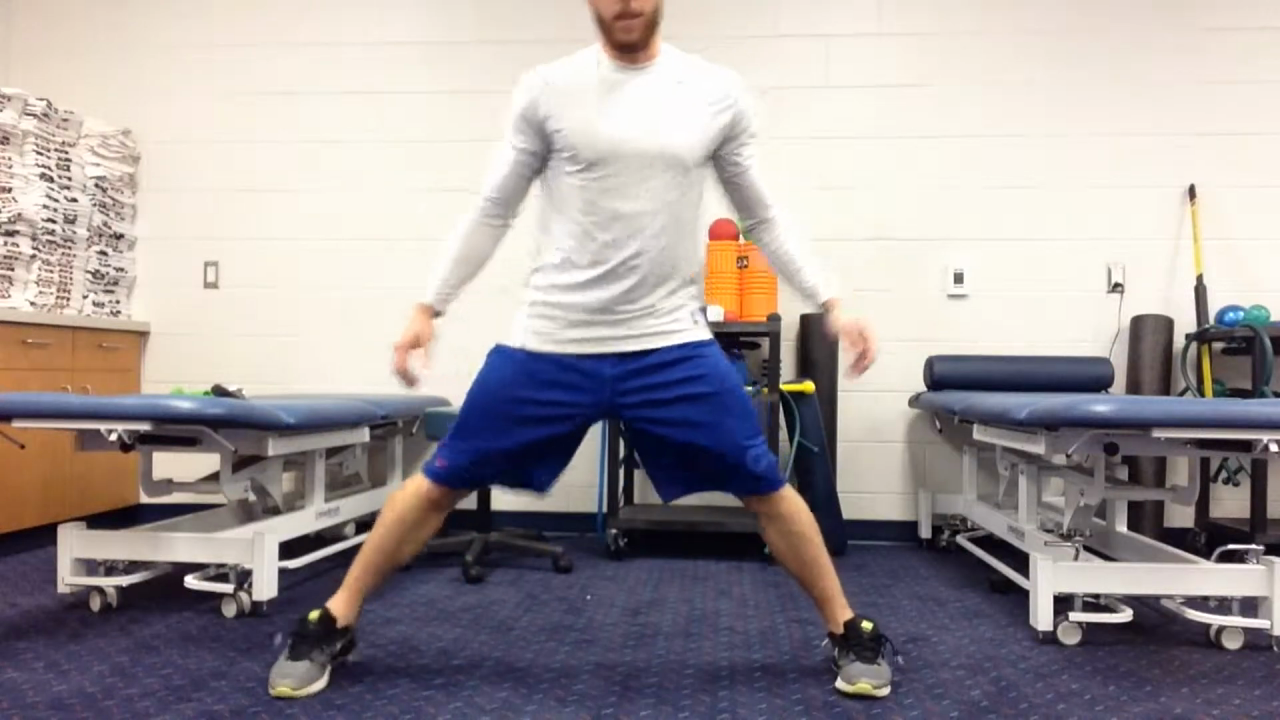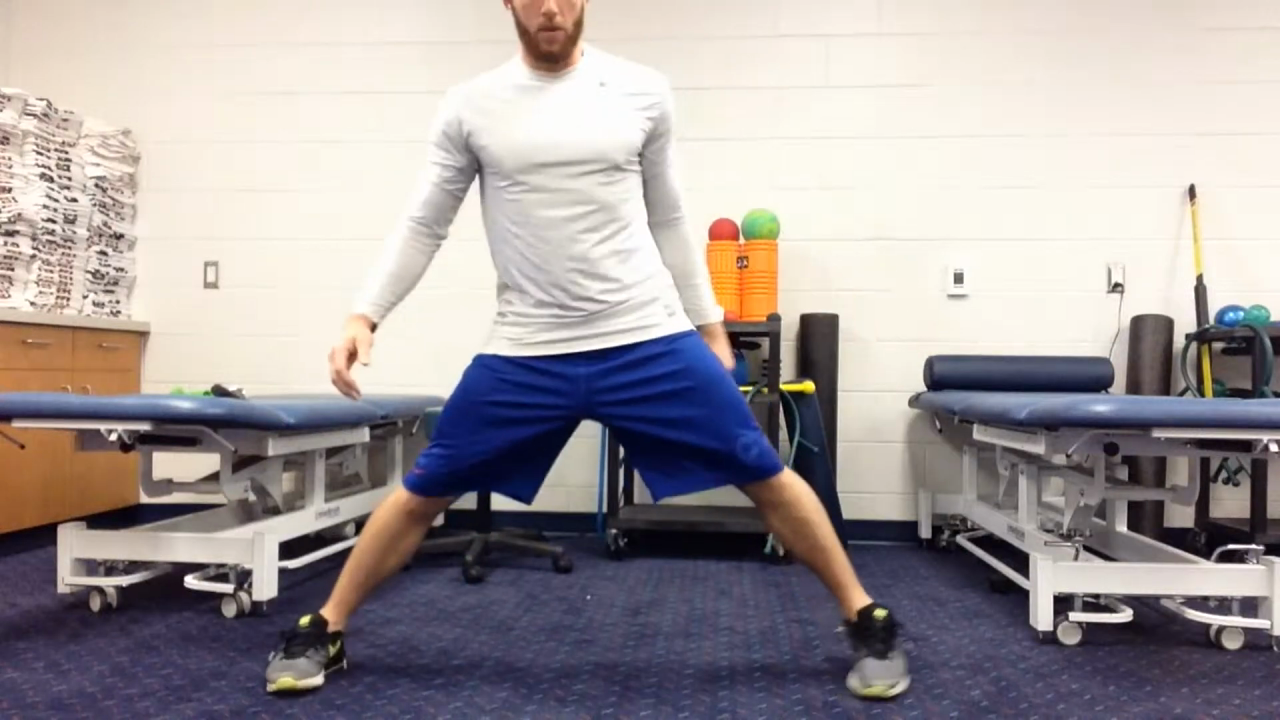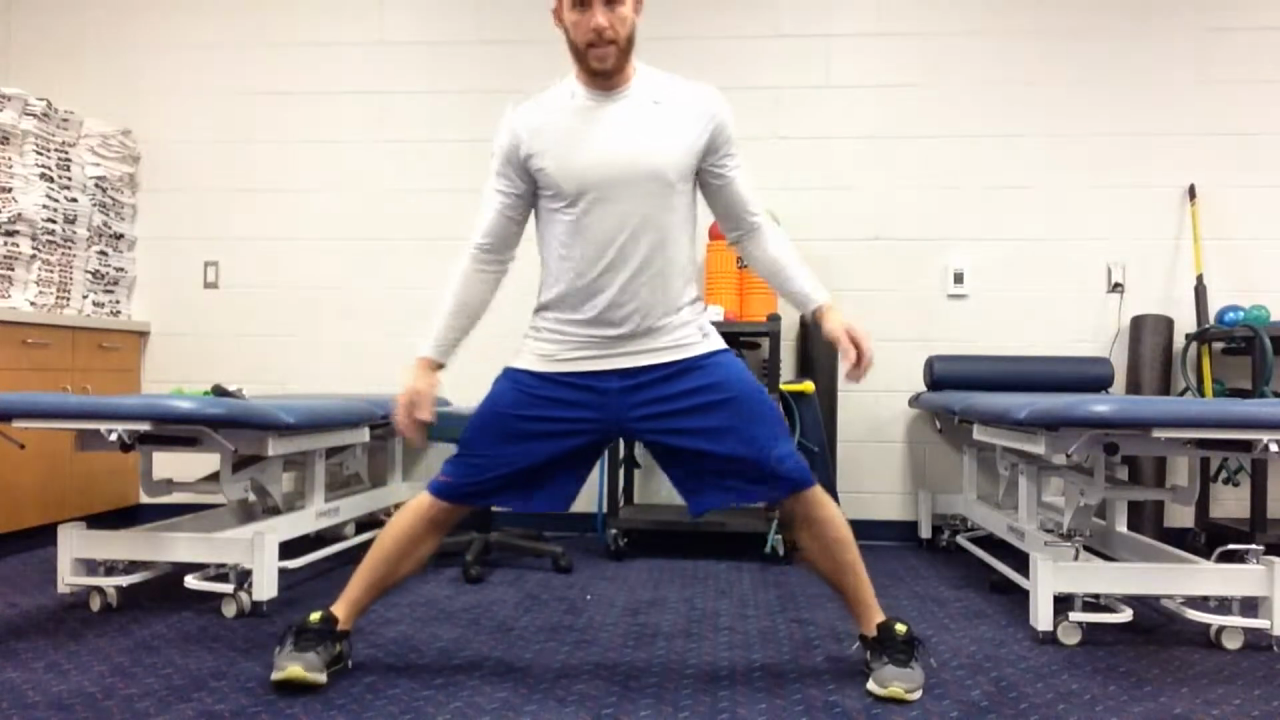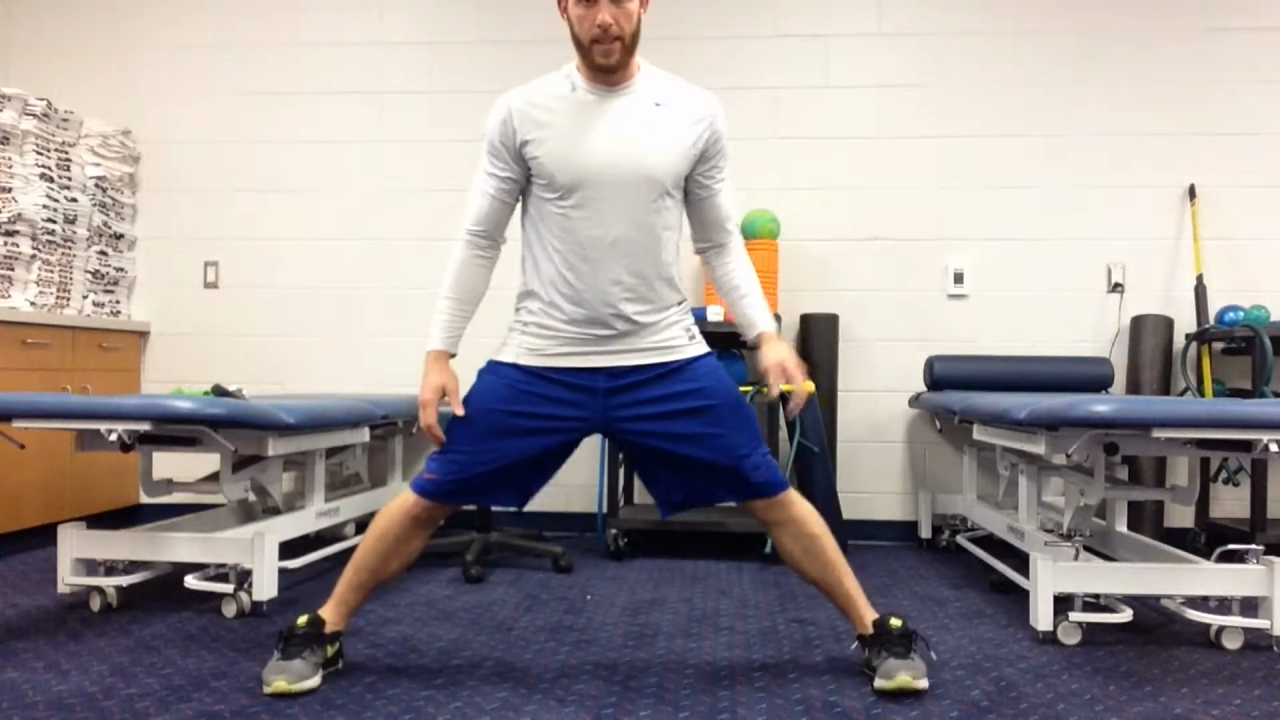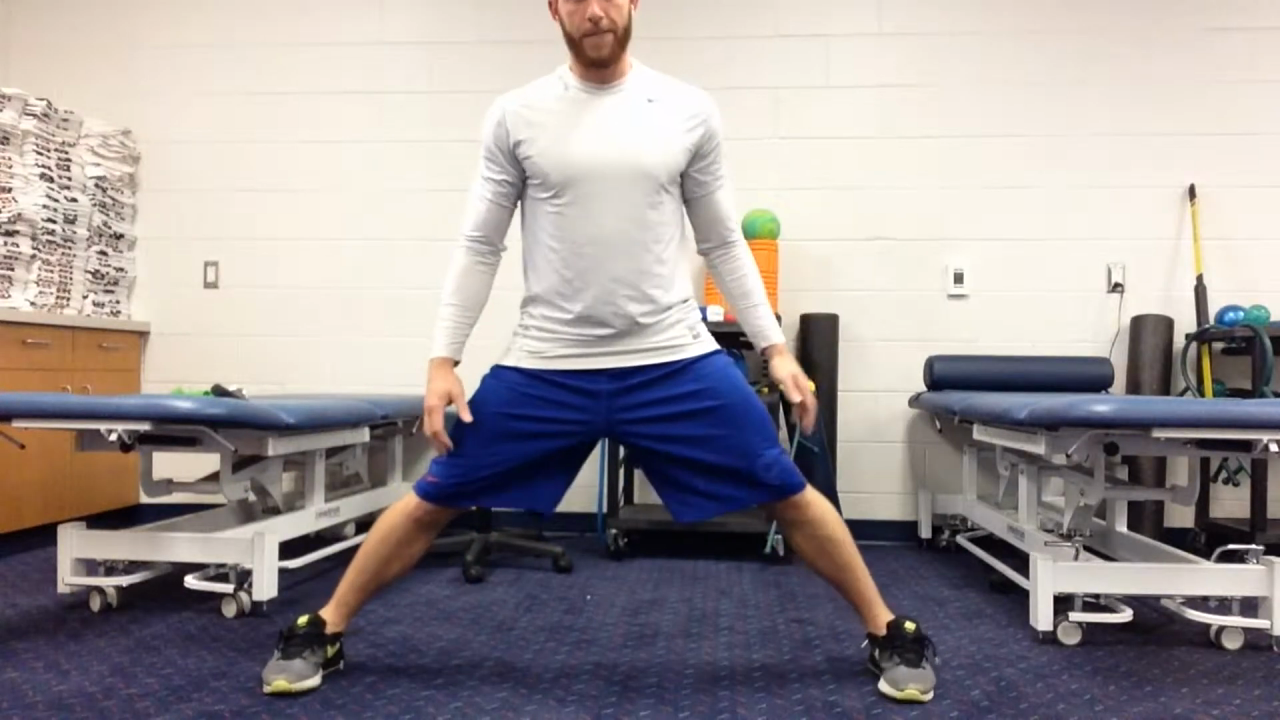
dt=0.3s
person 1, frame 1
left shoulder: (717, 93)
right shoulder: (547, 90)
left elbow: (760, 218)
right elbow: (494, 210)
left wrist: (830, 304)
right wrist: (431, 307)
left hip: (670, 345)
right hip: (549, 346)
left knee: (766, 486)
right knee: (443, 481)
left ankle: (850, 633)
right ankle: (330, 623)
person 1, frame 2
left shoulder: (642, 92)
right shoulder: (471, 106)
left elbow: (668, 220)
right elbow: (423, 226)
left wrist: (710, 324)
right wrist: (364, 316)
left hip: (649, 341)
right hip: (525, 354)
left knee: (764, 474)
right knee: (424, 491)
left ankle: (865, 621)
right ankle: (323, 630)
person 1, frame 3
left shoulder: (698, 108)
right shoulder: (529, 127)
left elbow: (749, 227)
right elbow: (488, 255)
left wrist: (822, 308)
right wrist: (429, 360)
left hip: (682, 360)
right hip: (555, 370)
left knee: (798, 490)
right knee: (446, 500)
left ankle: (882, 637)
right ankle: (331, 628)
person 1, frame 4
left shoulder: (695, 112)
right shoulder: (521, 112)
left elbow: (720, 243)
right elbow: (480, 241)
left wrist: (766, 335)
right wrist: (439, 352)
left hip: (668, 361)
right hip: (540, 364)
left knee: (771, 494)
right knee: (430, 498)
left ankle: (876, 632)
right ankle: (320, 632)
person 1, frame 5
left shoulder: (689, 111)
right shoulder: (516, 116)
left elbow: (722, 244)
right elbow: (479, 247)
left wrist: (774, 347)
right wrist: (443, 358)
left hip: (675, 363)
right hip: (545, 368)
left knee: (787, 494)
right knee: (433, 500)
left ankle: (889, 634)
right ankle: (321, 633)
